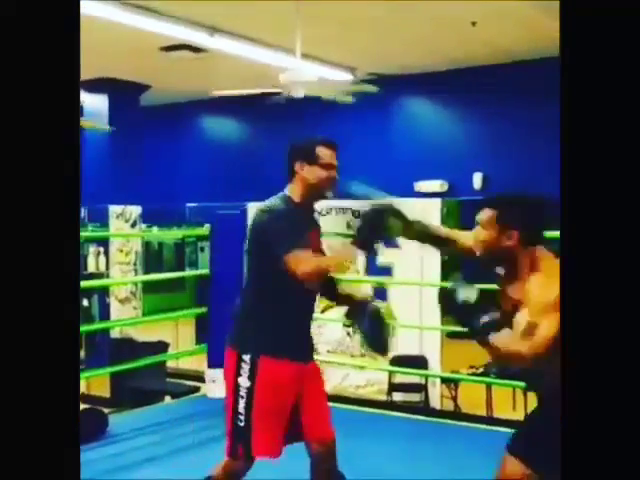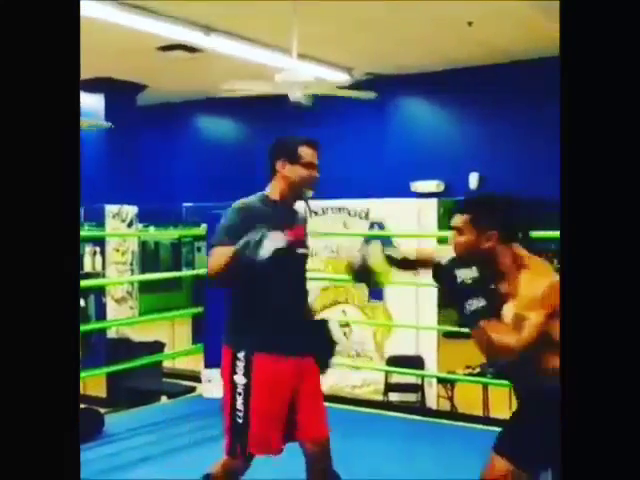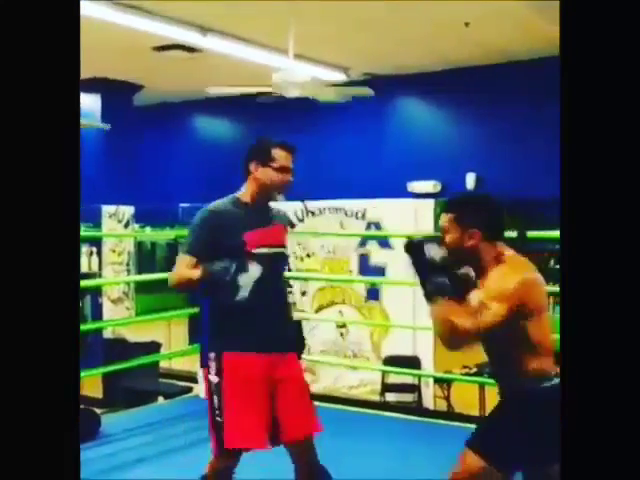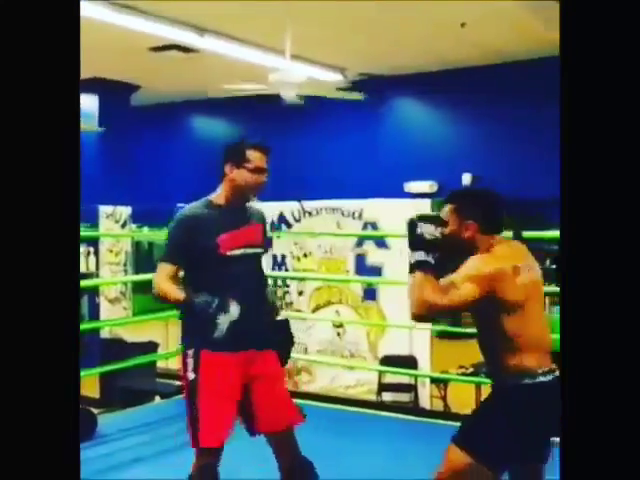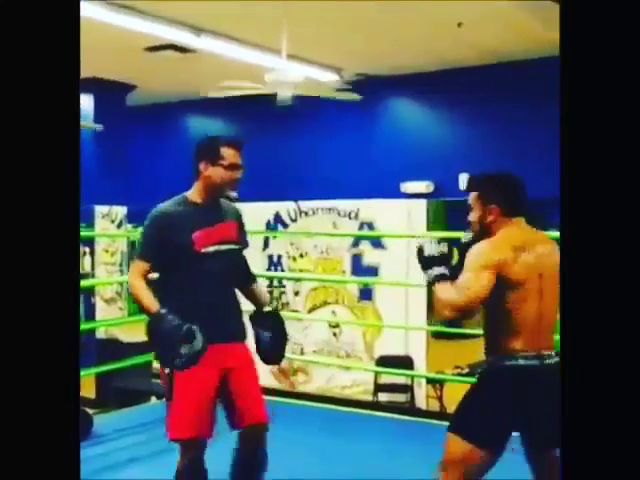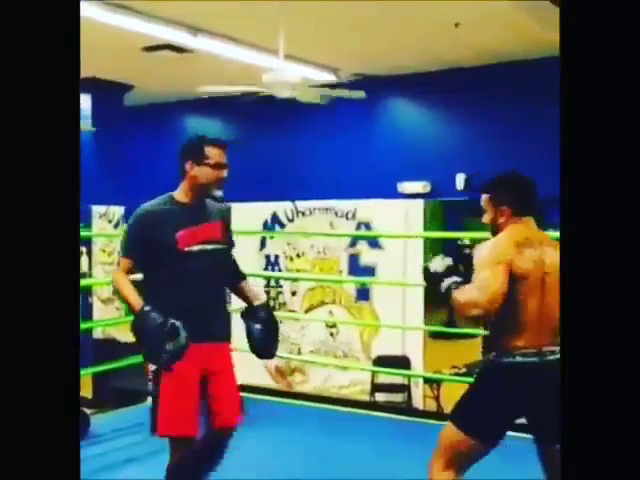
dt=0.1s
person 1, frame 1
left shoulder: (309, 218)
right shoulder: (272, 214)
right elbow: (304, 272)
left wrist: (354, 301)
right wrist: (352, 249)
left hip: (299, 352)
right hip: (259, 353)
left knee: (323, 450)
person 1, frame 2
left shoulder: (296, 218)
right shoulder: (246, 213)
right elbow: (215, 270)
left wrist: (313, 327)
right wrist: (245, 251)
left hip: (295, 350)
right hip: (253, 350)
left knee: (318, 448)
person 1, frame 3
left shoulder: (279, 219)
right shoulder: (217, 215)
right elbow: (179, 275)
right wrist: (211, 274)
left hip: (280, 348)
right hip: (233, 350)
left knee: (303, 444)
right knee: (229, 452)
person 1, frame 4
left shoulder: (257, 217)
right shoulder: (192, 220)
right elbow: (161, 283)
left wrist: (273, 318)
right wrist: (191, 301)
left hip: (258, 345)
right hip: (211, 349)
left knee: (283, 435)
right knee: (209, 450)
person 1, frame 5
left shoulder: (233, 214)
right shoulder: (166, 217)
right elbow: (136, 278)
left wrist: (264, 305)
right wrist: (160, 317)
left hip: (232, 338)
right hip: (188, 344)
left knee: (255, 425)
right knee: (193, 441)
person 1, frame 6
left shoulder: (220, 213)
right shoulder: (151, 216)
right elbow: (120, 274)
left wrist: (257, 303)
right wrist: (144, 313)
left hip: (215, 338)
right hip: (174, 342)
left knee: (224, 427)
right knee: (183, 439)
person 2, frame 1
left shoulder: (546, 285)
right shoulder: (515, 257)
left elbow: (520, 354)
right elbow: (454, 239)
left wrist: (481, 321)
right wrist: (408, 226)
left hip: (555, 402)
right hip: (551, 395)
person 2, frame 2
left shoulder: (535, 281)
right shoulder: (504, 257)
left elbow: (505, 348)
right elbow: (438, 257)
left wrist: (472, 301)
right wrist: (390, 259)
left hip: (549, 397)
right hip: (545, 394)
person 2, frame 3
left shoulder: (507, 278)
right shoulder: (499, 259)
left elbow: (455, 334)
left wrist: (435, 280)
left hip: (532, 399)
right hip: (542, 393)
person 2, frame 4
left shoulder: (489, 267)
right shoulder: (511, 252)
left elbow: (421, 308)
left wrist: (421, 253)
left hip: (521, 395)
right hip: (542, 390)
person 2, frame 5
left shoulder: (489, 250)
right shoulder: (550, 247)
left elbow: (452, 308)
left wrist: (436, 268)
left hip: (508, 375)
right hip: (549, 372)
person 2, frame 6
left shoulder: (497, 248)
right shoulder: (554, 250)
left elbow: (477, 308)
left wrist: (448, 279)
left hip: (509, 372)
right hip: (551, 369)
